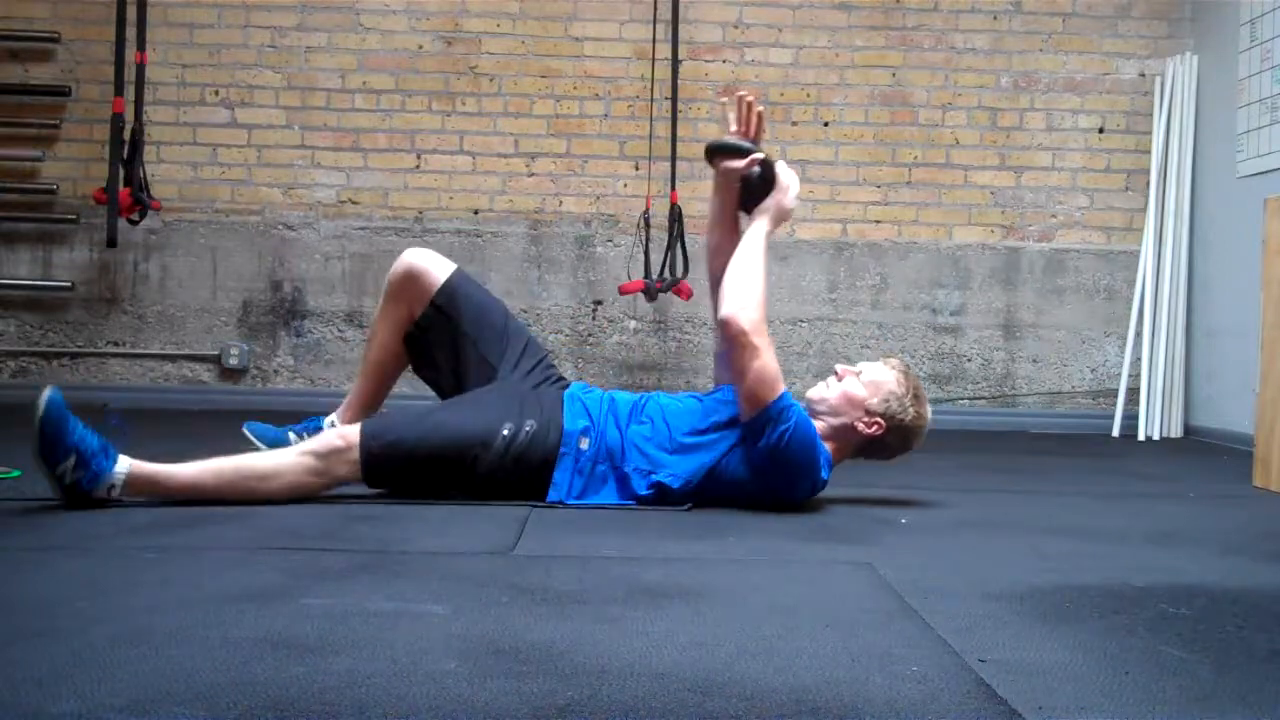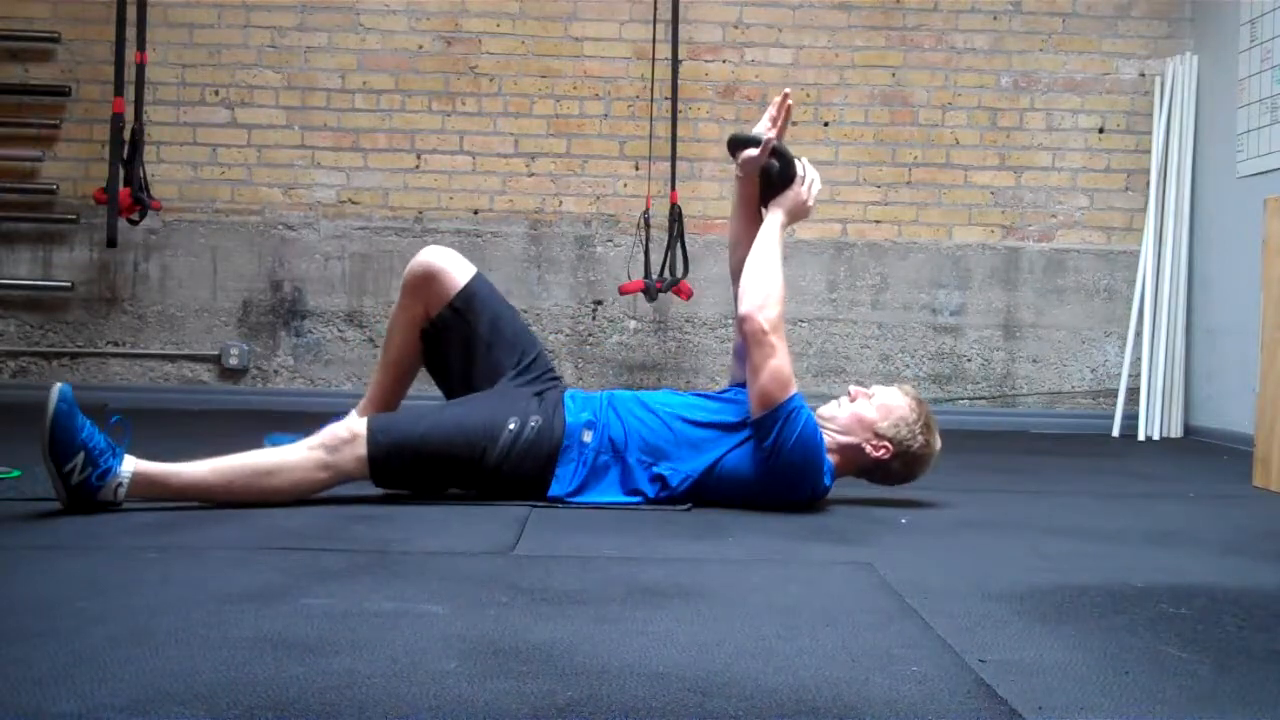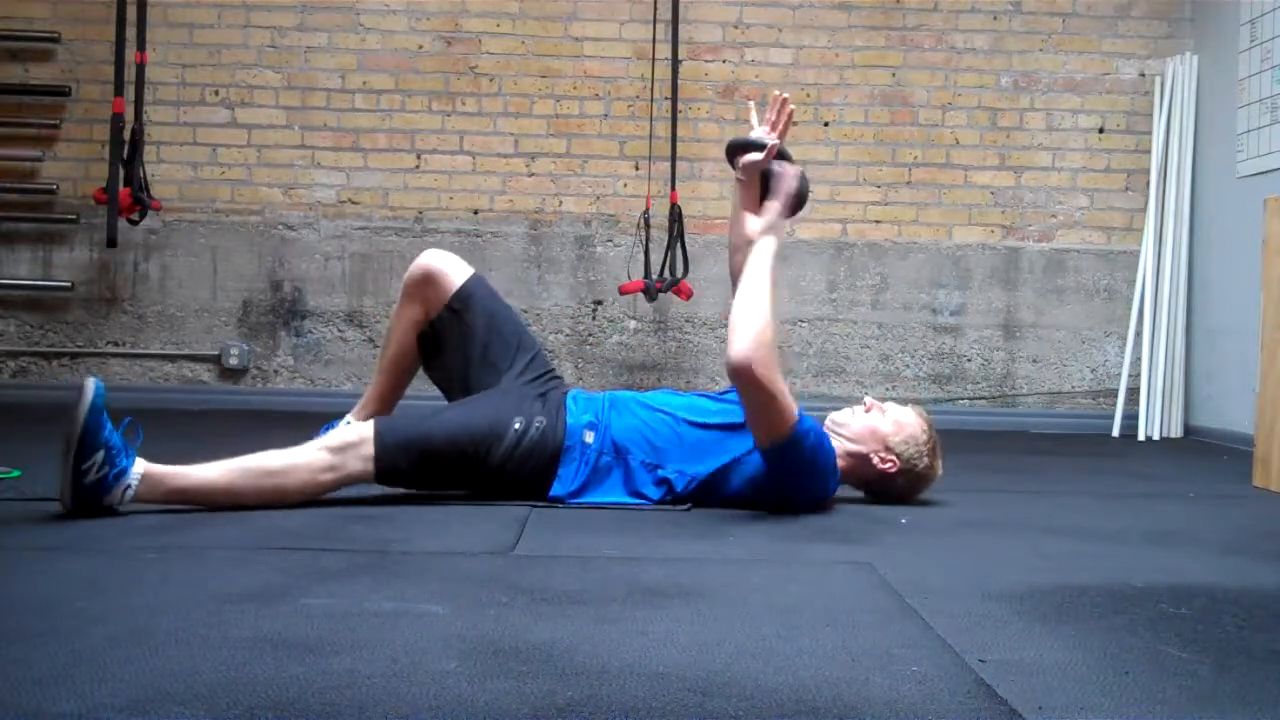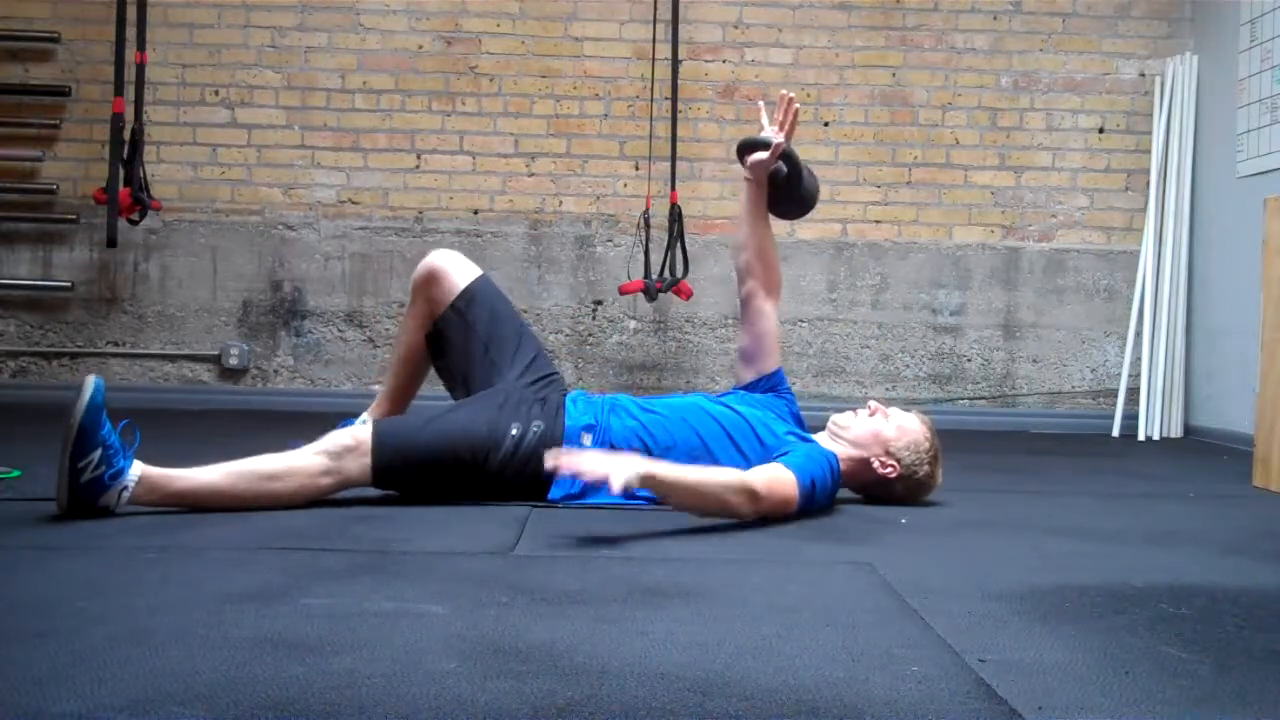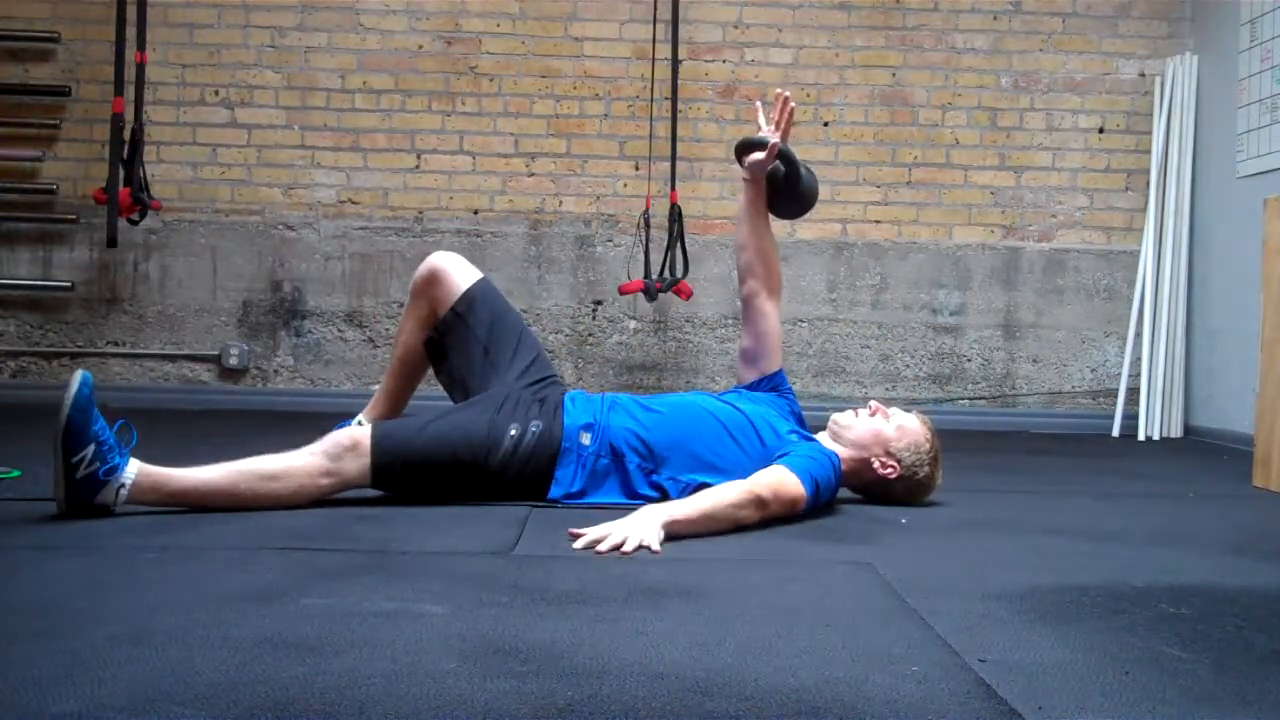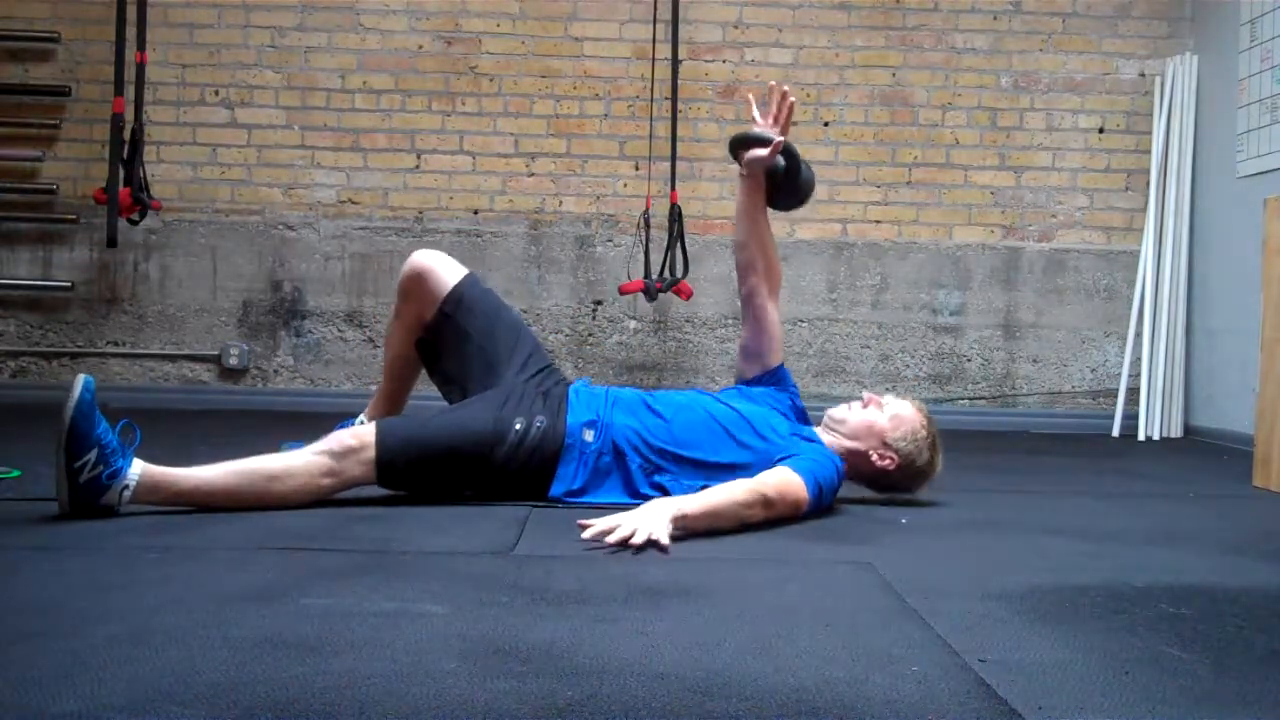
dt=0.5s
person 1, frame 1
left shoulder: (795, 459)
right shoulder: (776, 416)
left elbow: (741, 324)
right elbow: (726, 300)
left wrist: (764, 223)
right wrist: (727, 189)
left hip: (553, 455)
right hip: (555, 401)
left knee: (329, 460)
right knee: (416, 270)
left ankle: (112, 474)
right ankle: (341, 423)
person 1, frame 2
left shoulder: (798, 464)
right shoulder: (790, 428)
left elbow: (757, 324)
right elbow: (751, 310)
left wrist: (778, 218)
right wrist: (750, 182)
left hip: (552, 454)
right hip: (552, 404)
left knee: (336, 453)
right knee: (434, 268)
left ankle: (118, 477)
right ankle: (365, 419)
person 1, frame 3
left shoulder: (805, 465)
right shoulder: (790, 427)
left elbow: (745, 358)
right elbow: (754, 318)
left wrist: (764, 238)
right wrist: (747, 186)
left hip: (553, 453)
right hip: (554, 404)
left knee: (340, 460)
right knee: (432, 271)
left ankle: (124, 479)
right ankle: (362, 421)
person 1, frame 4
left shoulder: (810, 474)
right shoulder: (783, 418)
left elbow: (746, 492)
right elbow: (758, 297)
left wrist: (640, 466)
right wrist: (758, 183)
left hip: (541, 454)
right hip: (552, 403)
left knee: (337, 460)
right knee: (441, 269)
left ankle: (125, 479)
right ankle: (381, 422)
person 1, frame 5
left shoulder: (811, 470)
right shoulder: (782, 415)
left elbow: (753, 497)
right elbow: (759, 296)
left wrist: (657, 514)
right wrist: (757, 183)
left hip: (547, 454)
right hip: (550, 404)
left knee: (339, 462)
right knee: (441, 272)
left ankle: (120, 479)
right ankle: (376, 422)
person 1, frame 6
left shoulder: (817, 468)
right shoulder: (783, 411)
left elbow: (763, 496)
right elbow: (758, 292)
left wrist: (666, 507)
right wrist: (754, 177)
left hip: (549, 451)
right hip: (554, 396)
left knee: (341, 462)
right knee: (426, 272)
left ankle: (124, 482)
right ankle: (376, 422)
